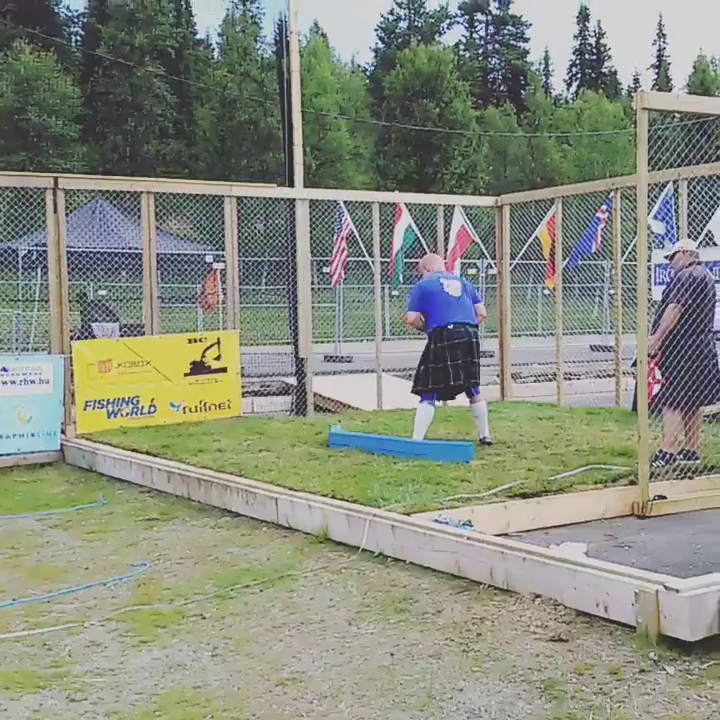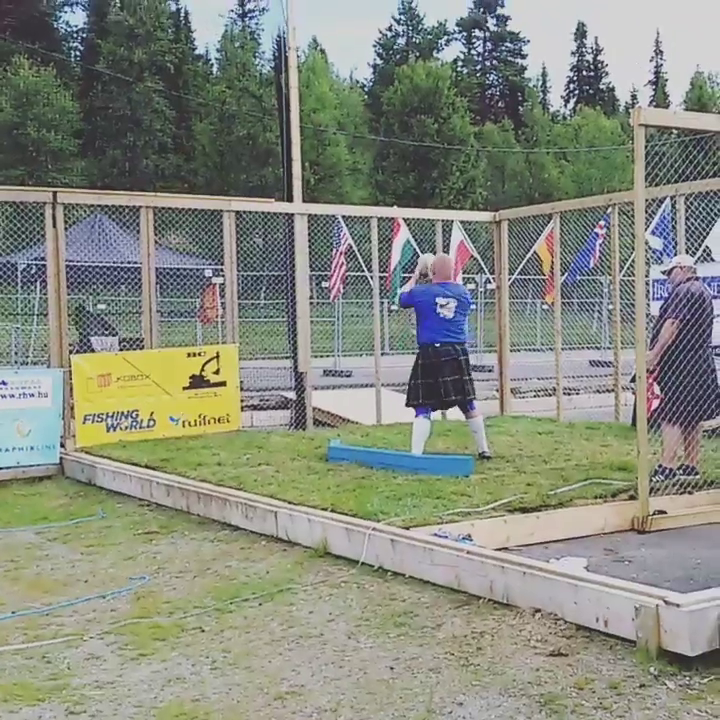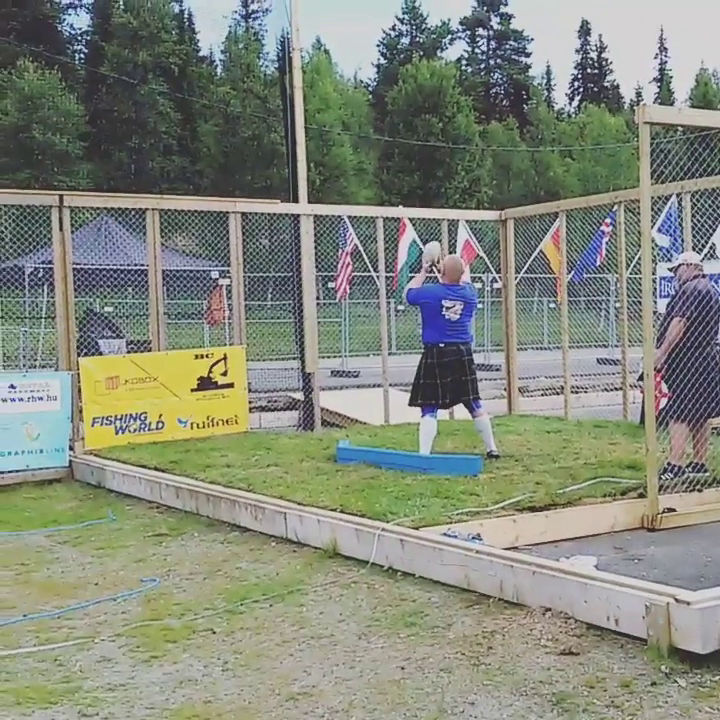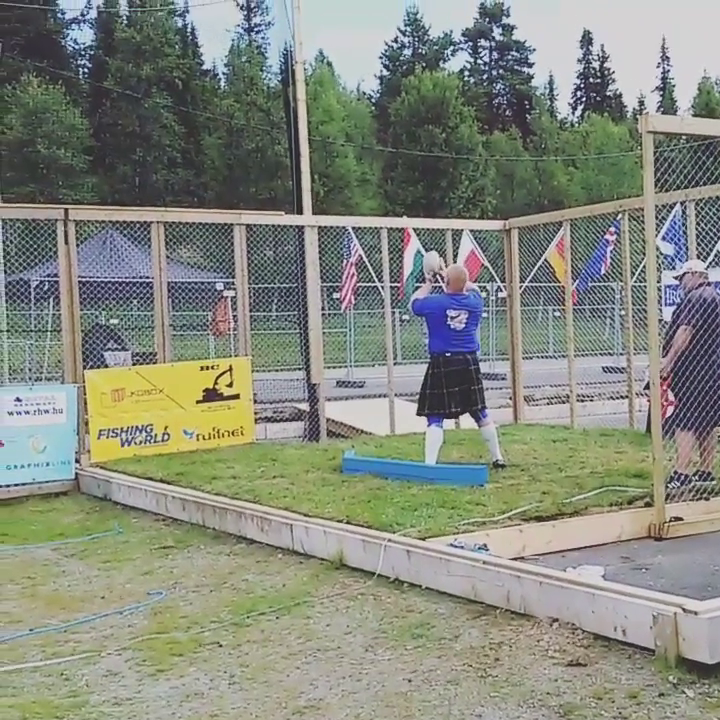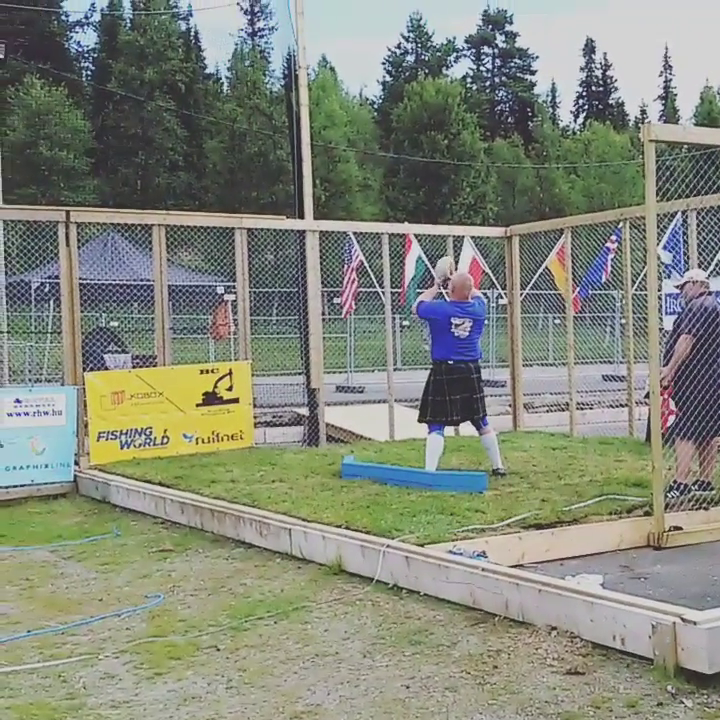
dt=0.5s
person 1, frame 1
left shoulder: (687, 276)
left elbow: (675, 308)
left wrist: (656, 338)
left hip: (683, 347)
right hip: (701, 346)
left knee: (673, 401)
right knee: (693, 401)
left ankle: (668, 454)
right ankle: (691, 452)
person 1, frame 2
left shoulder: (684, 291)
left elbow: (673, 324)
left wrist: (655, 353)
left hip: (681, 363)
right hip: (699, 363)
left knee: (671, 416)
right knee: (692, 417)
left ankle: (667, 468)
right ankle: (691, 467)
person 1, frame 3
left shoulder: (691, 289)
left elbow: (680, 321)
left wrist: (662, 351)
left hip: (687, 361)
left knee: (679, 414)
right knee: (700, 414)
left ankle: (675, 467)
right ankle: (699, 464)
person 1, frame 4
left shoulder: (696, 298)
left elbow: (686, 330)
left wrist: (668, 359)
left hip: (694, 369)
left knee: (685, 422)
left ankle: (681, 476)
person 1, frame 5
left shoulder: (698, 306)
left elbow: (688, 339)
left wrist: (670, 368)
left hip: (695, 379)
left knee: (685, 431)
left ankle: (681, 484)
person 2, frame 1
left shoulder: (423, 285)
right shoulder: (463, 283)
left elbow: (411, 319)
right elbow: (481, 314)
left wrist: (428, 328)
left hip: (443, 338)
right hip: (469, 336)
left knee: (428, 394)
right knee: (473, 389)
left ankle: (416, 441)
right ankle: (485, 436)
person 2, frame 2
left shoulder: (420, 292)
right shoulder: (463, 293)
left elbow: (402, 298)
left wrist: (415, 278)
left hip: (431, 355)
right hip: (458, 354)
left knee: (423, 408)
right knee: (468, 405)
left ankle: (416, 455)
right ankle: (484, 450)
person 2, frame 3
left shoulder: (428, 292)
right shoulder: (469, 293)
left elbow: (408, 293)
left wrist: (424, 272)
right wrist: (456, 268)
left hip: (435, 355)
right hip: (462, 354)
left knee: (429, 408)
right knee: (474, 404)
left ankle: (424, 455)
right ankle: (492, 449)
person 2, frame 4
left shoulder: (433, 303)
right shoulder: (474, 301)
left elbow: (414, 304)
right elbow: (472, 288)
left wrist: (428, 283)
right wrist: (452, 274)
left hip: (442, 365)
right hip: (468, 364)
left knee: (435, 418)
right knee: (481, 413)
left ankle: (430, 465)
right ankle: (498, 458)
person 2, frame 5
left shoulder: (438, 309)
right shoulder: (478, 309)
left elbow: (418, 306)
right elbow: (477, 295)
left wrist: (435, 287)
right wrist: (460, 281)
left hip: (444, 373)
right hip: (471, 372)
left knee: (436, 425)
right knee: (481, 422)
left ankle: (430, 472)
right ankle: (498, 466)
